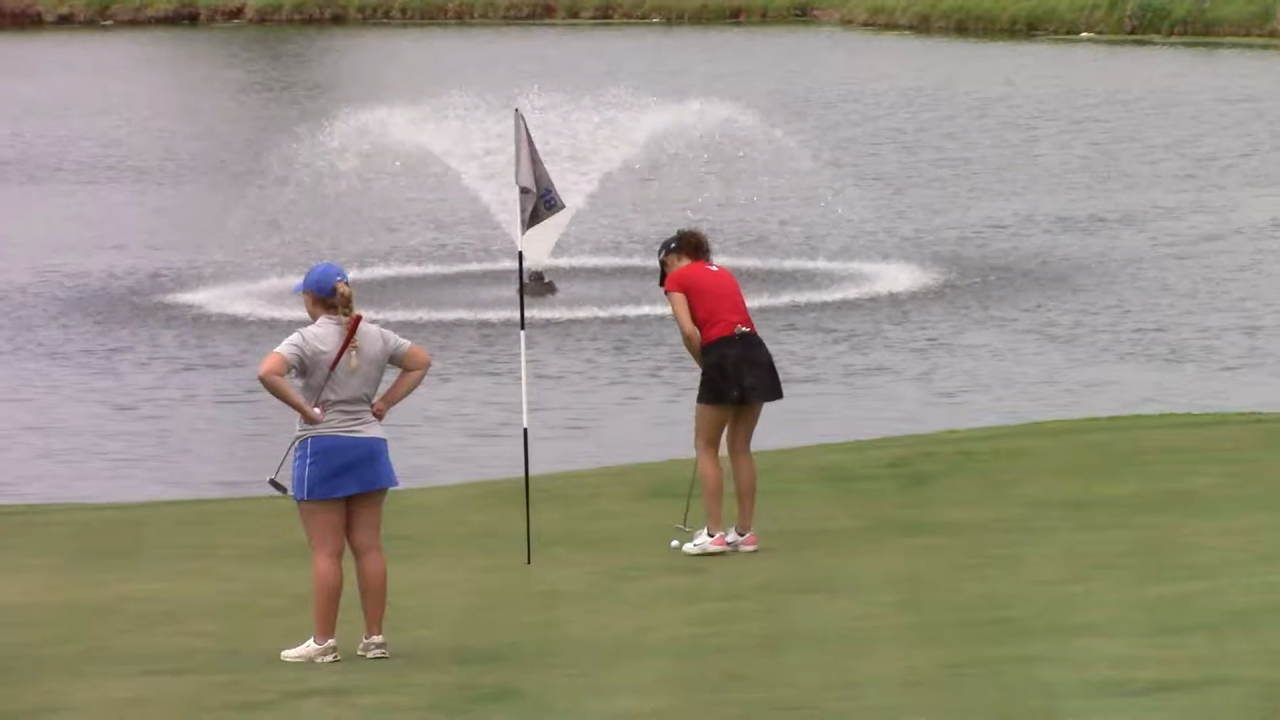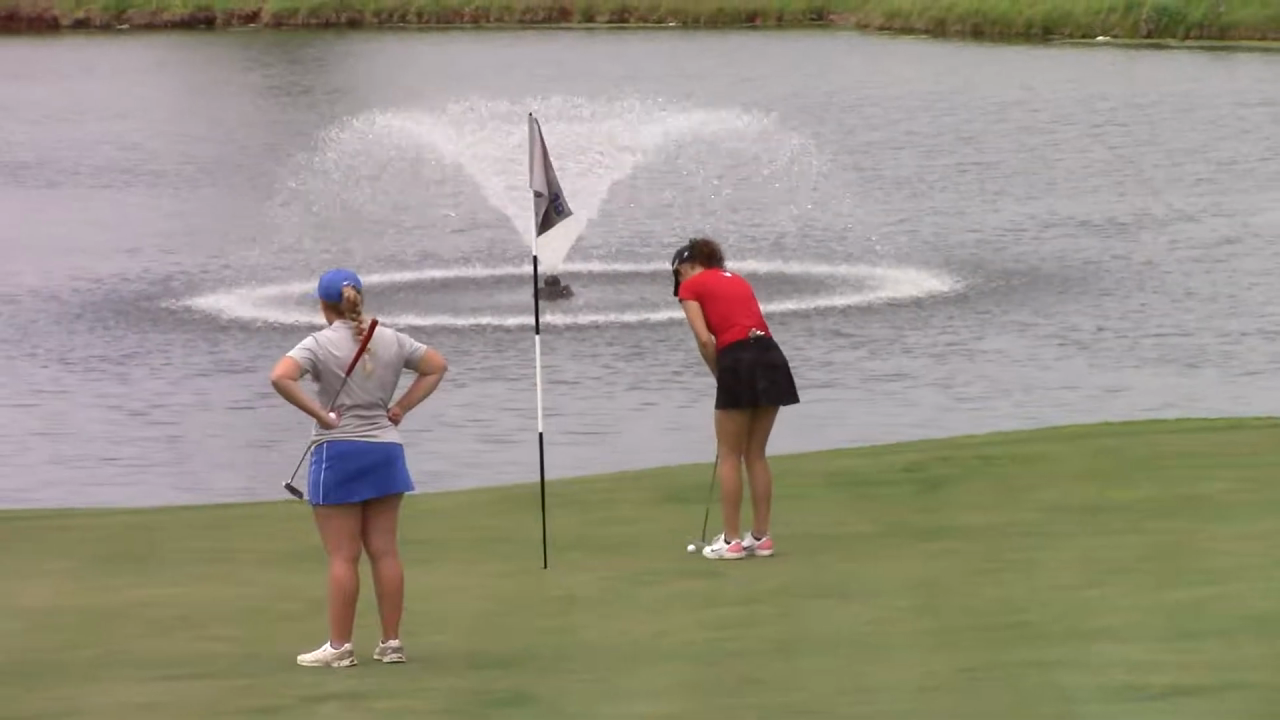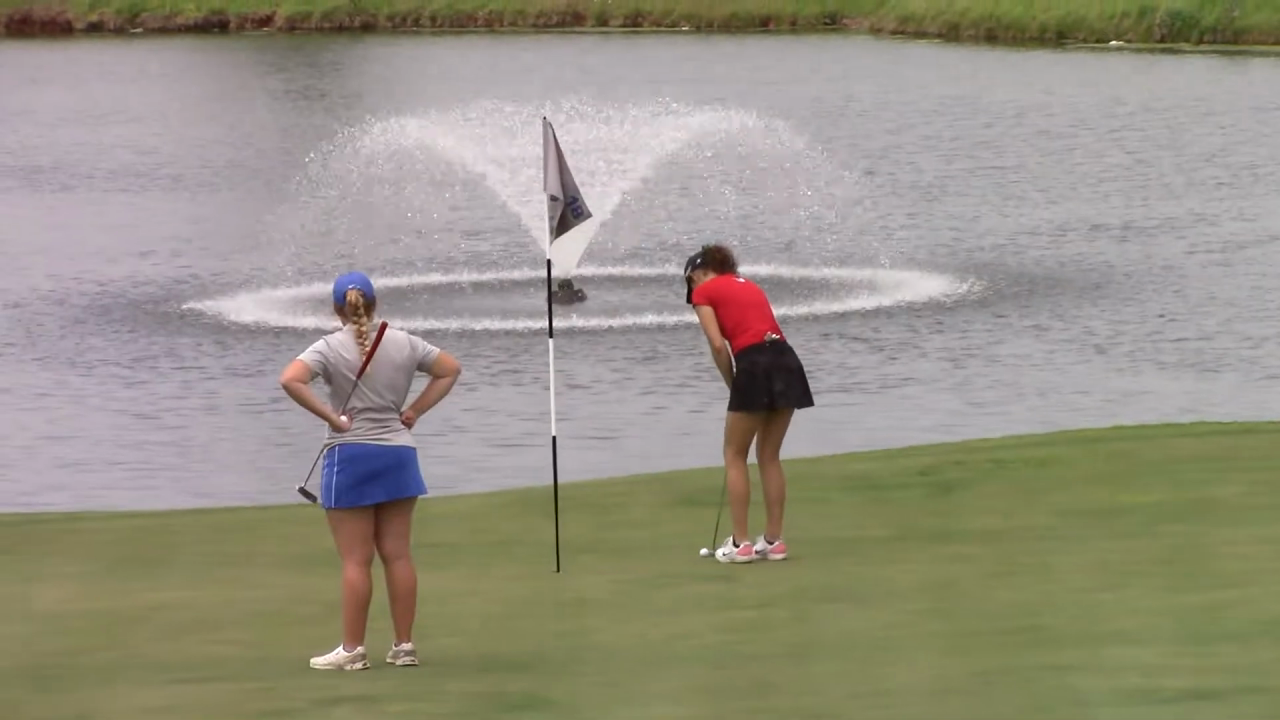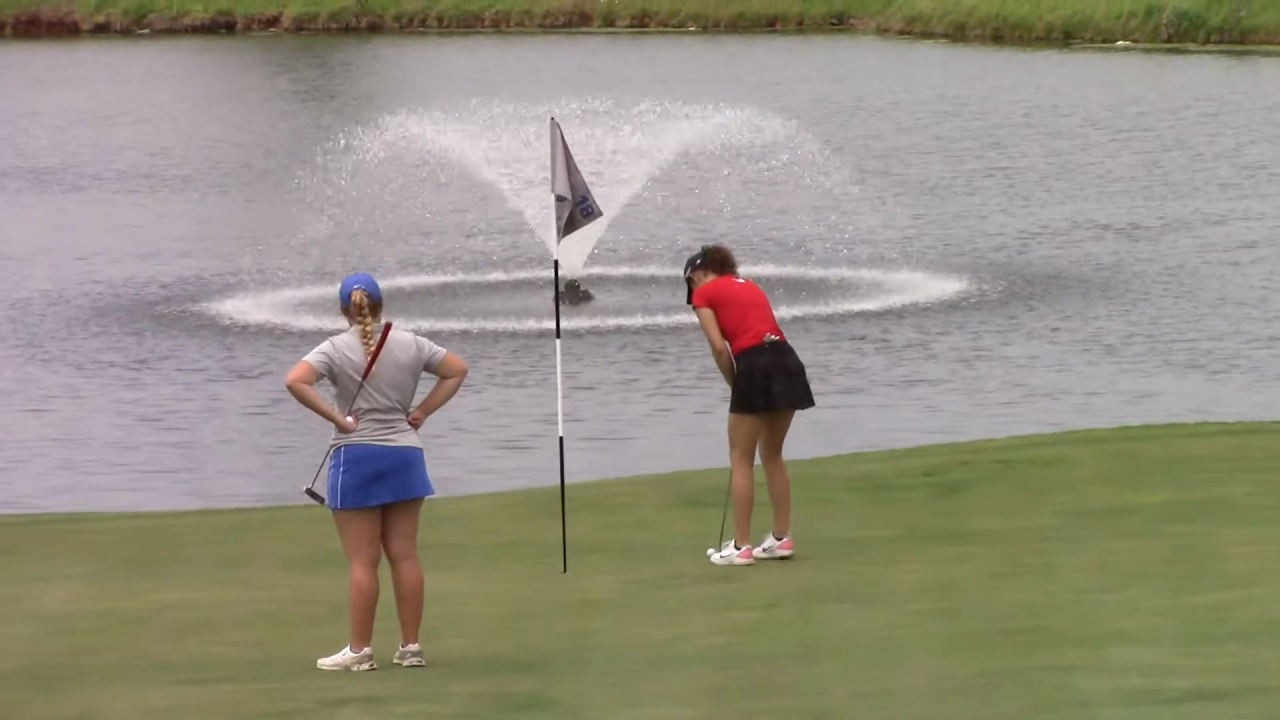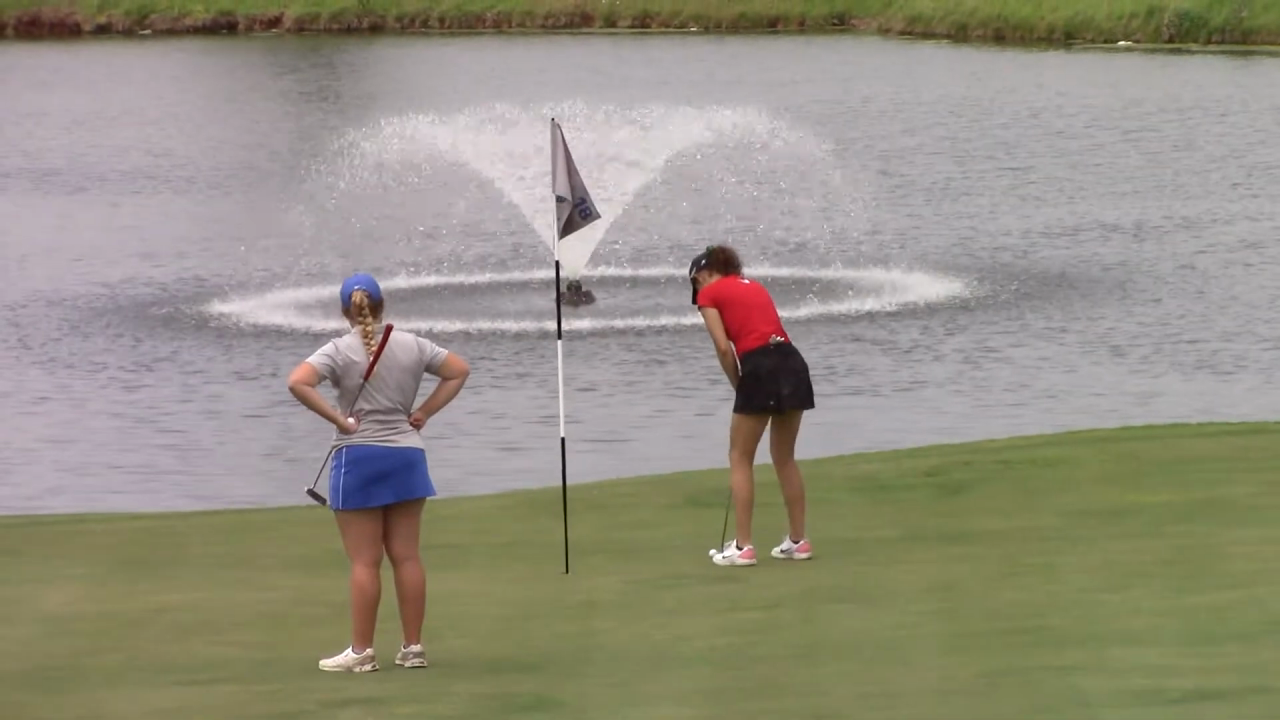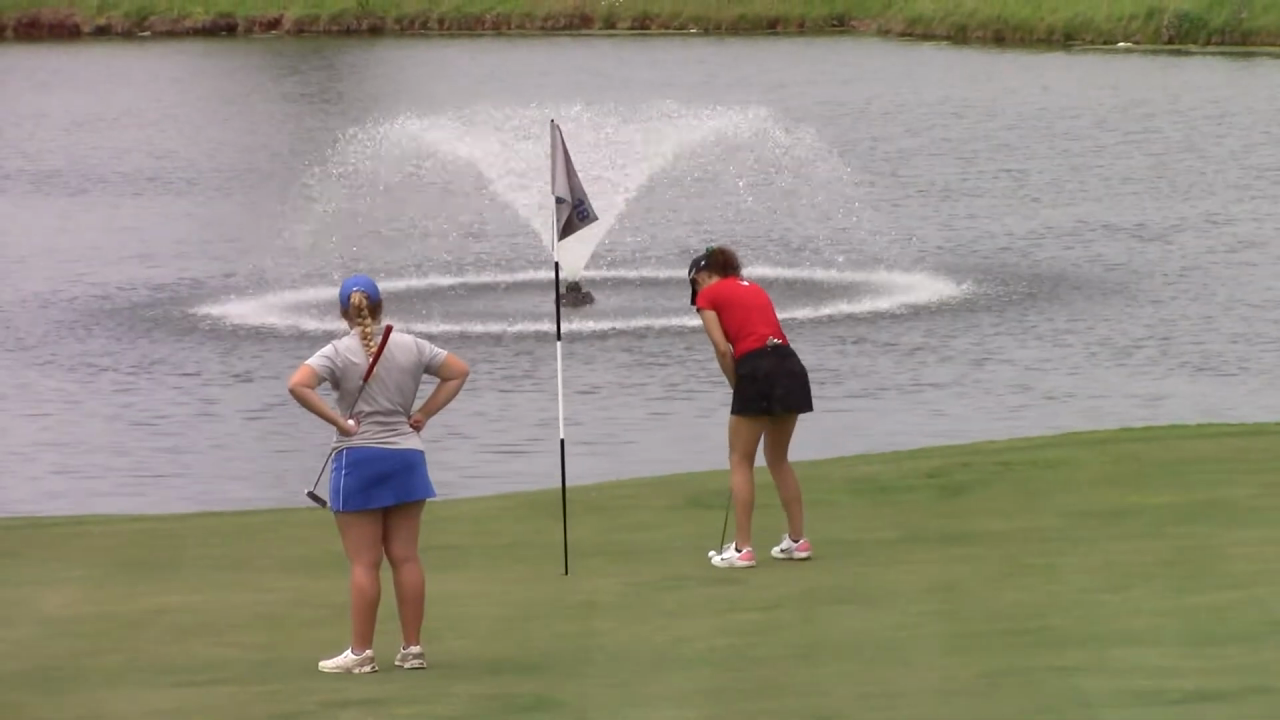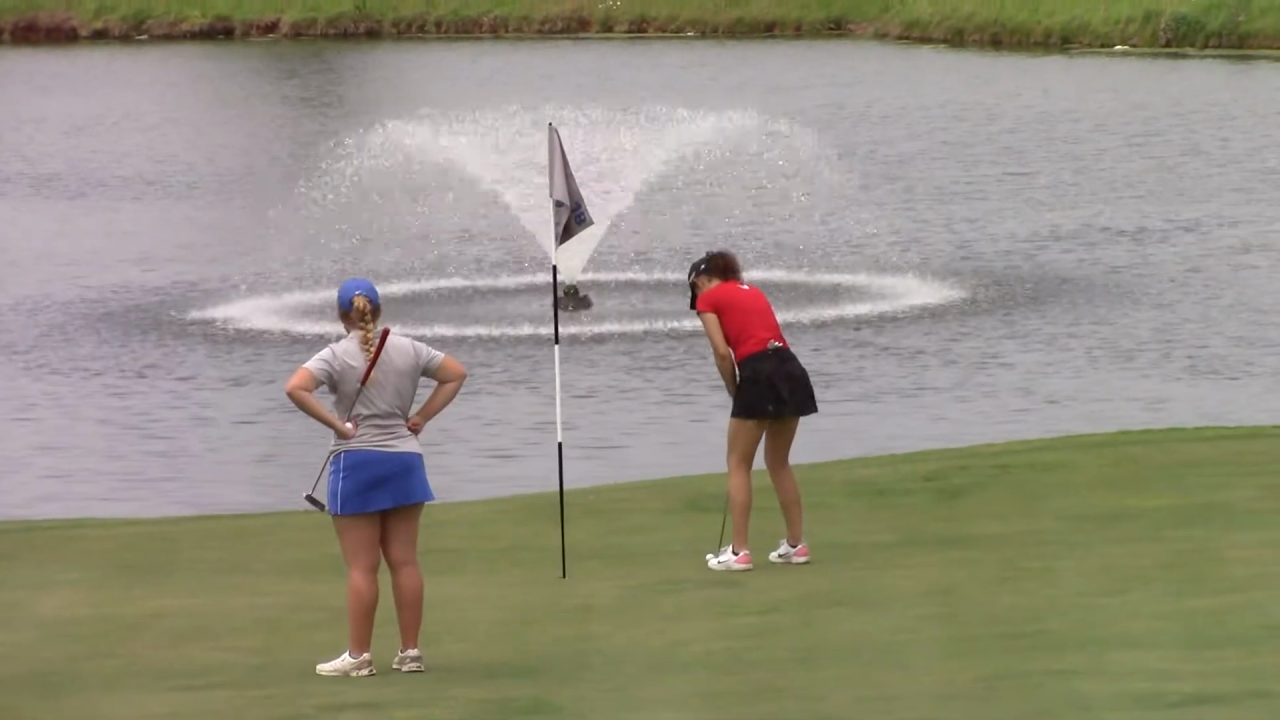
dt=0.3s
person 1, frame 1
left shoulder: (306, 339)
right shoulder: (375, 335)
left elbow: (268, 372)
right elbow: (421, 362)
left wrist: (304, 410)
right wrist: (386, 403)
left hip: (323, 449)
right hip: (369, 448)
left knee: (326, 552)
right knee: (368, 547)
left ankle: (323, 642)
right ankle: (375, 638)
person 1, frame 2
left shoulder: (320, 344)
right shoulder: (391, 340)
left elbow: (280, 378)
right elbow: (438, 366)
left wrist: (319, 415)
right wrist: (402, 407)
left hip: (338, 454)
right hip: (385, 452)
left knee: (342, 557)
right knee: (384, 552)
left ankle: (340, 646)
right ankle: (391, 642)
person 1, frame 3
left shoulder: (331, 347)
right shoulder: (404, 343)
left elbow: (290, 380)
right elbow: (451, 369)
left wrist: (331, 418)
right wrist: (417, 410)
left hip: (352, 457)
right hip: (399, 455)
left knee: (356, 560)
right knee: (398, 555)
left ankle: (353, 650)
right ankle: (405, 646)
person 1, frame 4
left shoulder: (336, 348)
right shoulder: (411, 344)
left elbow: (295, 381)
right elbow: (459, 369)
left wrist: (336, 419)
right wrist: (423, 411)
left hip: (357, 458)
right hip: (405, 456)
left knee: (362, 562)
right knee: (405, 556)
left ankle: (360, 650)
right ankle: (411, 646)
person 1, frame 5
left shoulder: (339, 350)
right shoulder: (412, 345)
left elbow: (297, 383)
right elbow: (460, 371)
left wrist: (338, 420)
right wrist: (425, 412)
left hip: (359, 459)
right hip: (407, 457)
left knee: (364, 562)
right knee: (406, 556)
left ankle: (362, 652)
right ankle: (413, 647)
person 1, frame 6
left shoulder: (338, 352)
right shoulder: (411, 346)
left elbow: (297, 385)
right elbow: (459, 371)
left wrist: (339, 422)
right wrist: (424, 414)
left hip: (359, 461)
right hip: (406, 458)
left knee: (364, 564)
right knee: (406, 558)
left ankle: (361, 652)
right ankle: (412, 649)
person 1, frame 7
left shoulder: (336, 355)
right shoulder: (408, 349)
left elbow: (295, 388)
right elbow: (457, 374)
left wrist: (336, 426)
right wrist: (423, 417)
left hip: (357, 464)
right hip: (405, 462)
left knee: (361, 568)
right knee: (404, 562)
left ankle: (358, 656)
right ankle: (410, 652)
person 2, frame 1
left shoulder: (676, 279)
right shoulder: (723, 273)
left elbow: (689, 332)
left wrist: (704, 367)
right wrist: (711, 364)
left hip: (724, 358)
right hip: (756, 354)
left knee: (706, 448)
right knee: (740, 448)
left ankle: (714, 533)
right ankle: (744, 533)
person 2, frame 2
left shoulder: (690, 287)
right shoulder: (737, 279)
left elbow: (705, 340)
left wrist: (719, 377)
right wrist: (725, 374)
left hip: (739, 362)
right hip: (771, 357)
left knee: (729, 455)
right knee: (755, 453)
left ankle: (731, 540)
right ankle: (760, 537)
person 2, frame 3
left shoulder: (703, 292)
right shoulder: (749, 285)
left elbow: (719, 346)
left wrist: (731, 384)
right wrist: (738, 383)
left hip: (755, 366)
right hip: (786, 362)
left knee: (735, 456)
right knee: (769, 457)
left ankle: (740, 542)
right ankle: (773, 541)
person 2, frame 4
left shoulder: (703, 293)
right shoulder: (749, 285)
left elbow: (719, 348)
left wrist: (734, 385)
right wrist: (740, 383)
left hip: (755, 367)
right hip: (787, 362)
left knee: (741, 460)
right knee: (772, 456)
left ankle: (741, 546)
right ankle: (781, 537)
person 2, frame 5
left shoulder: (708, 294)
right shoulder: (754, 285)
left elbow: (724, 348)
left wrist: (738, 385)
right wrist: (744, 384)
left hip: (760, 369)
right hip: (792, 364)
left knee: (740, 459)
right knee: (784, 458)
left ankle: (743, 546)
right ankle: (798, 540)
person 2, frame 6
left shoulder: (707, 295)
right shoulder: (753, 288)
left elbow: (723, 350)
left wrist: (737, 387)
right wrist: (742, 385)
left hip: (757, 371)
right hip: (789, 365)
left knee: (740, 462)
right knee: (778, 459)
left ankle: (742, 548)
right ankle: (797, 539)
person 2, frame 7
left shoulder: (707, 299)
right shoulder: (752, 291)
left elbow: (723, 353)
left wrist: (734, 392)
right wrist: (741, 391)
left hip: (759, 374)
right hip: (791, 370)
left knee: (738, 464)
right knee: (778, 463)
left ankle: (739, 551)
right ankle: (795, 544)
